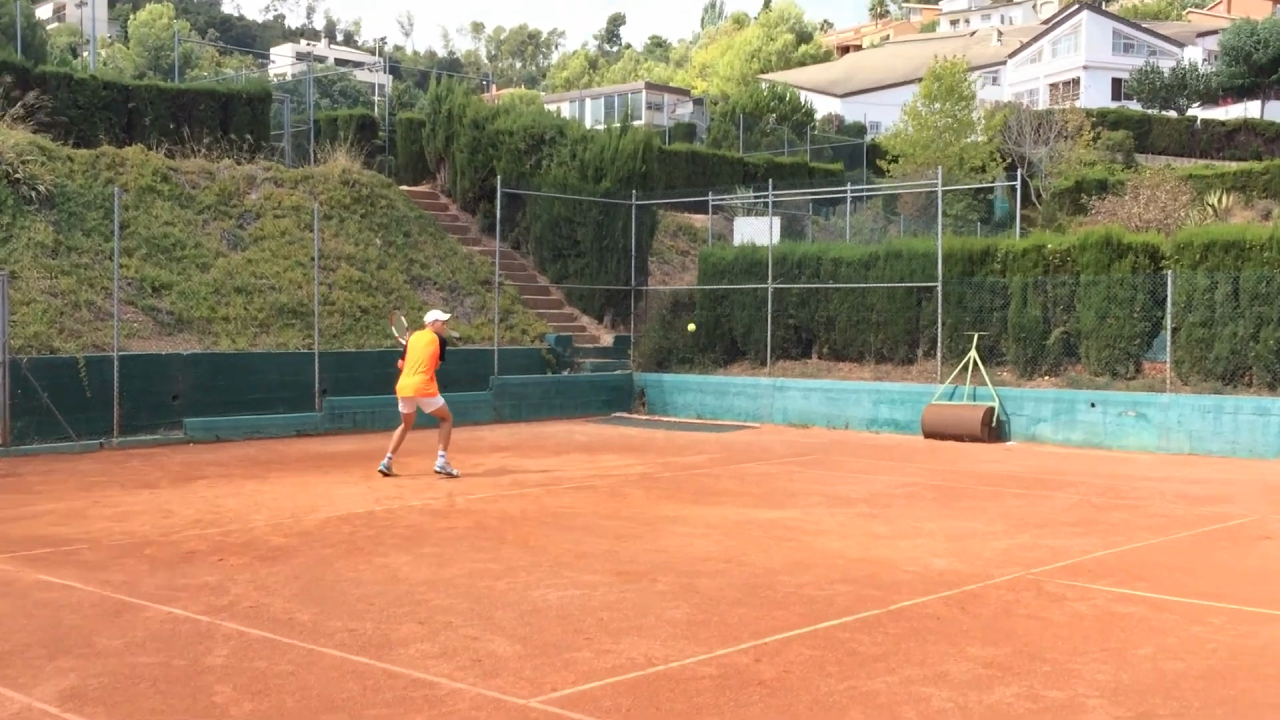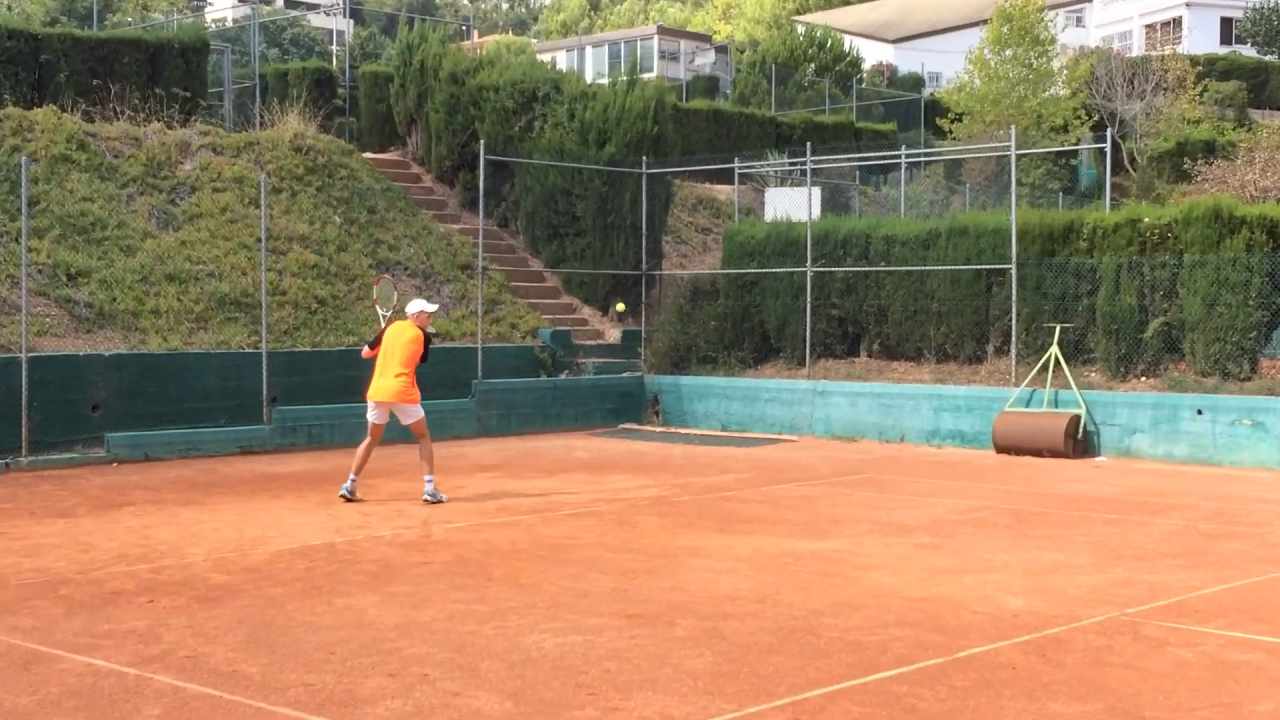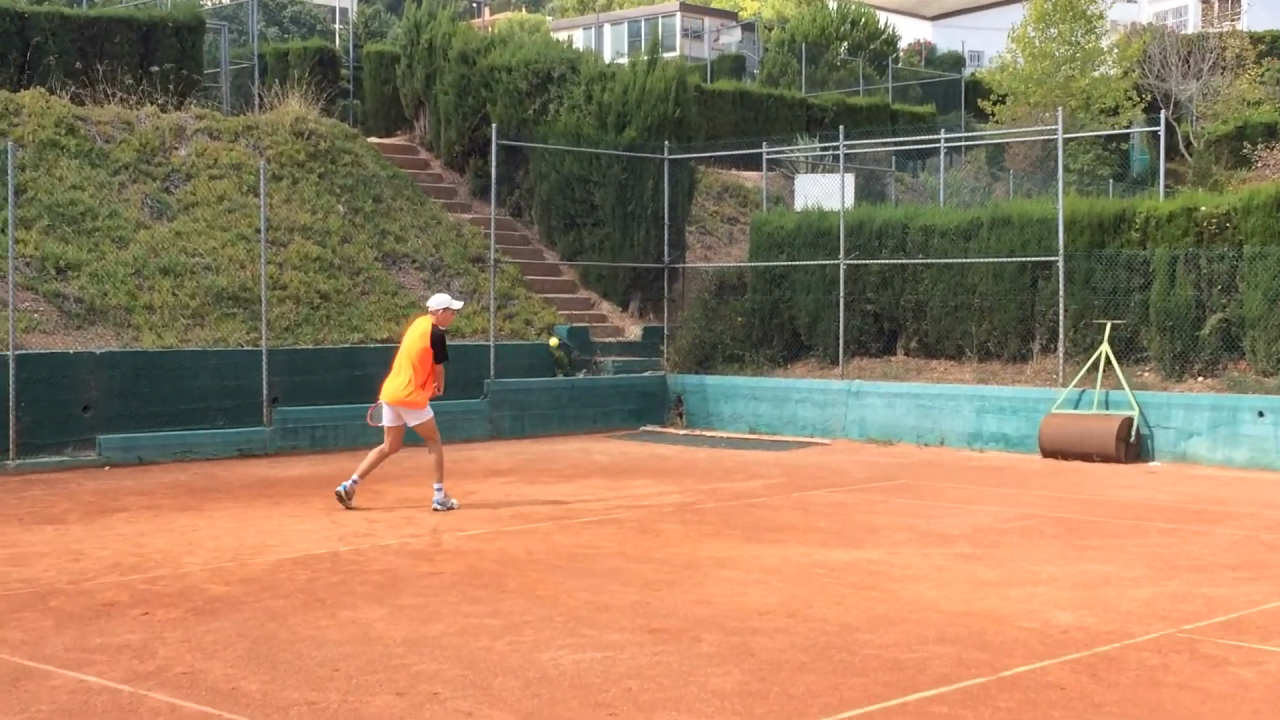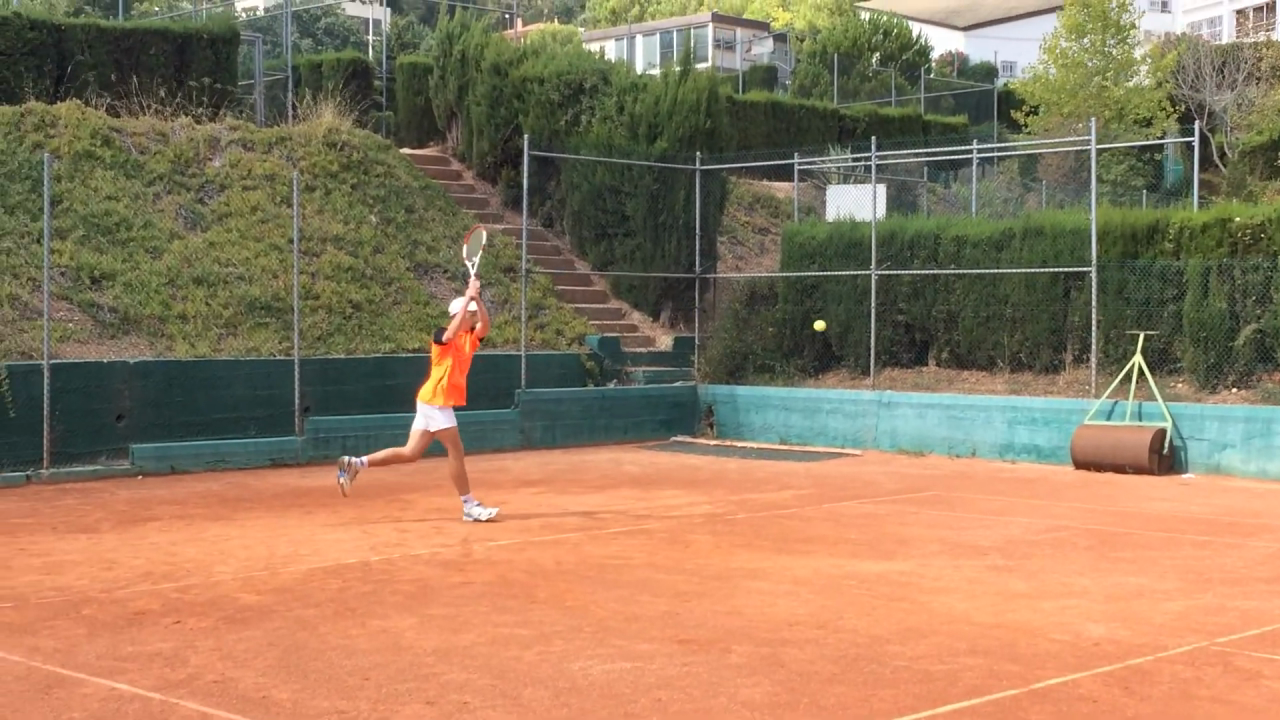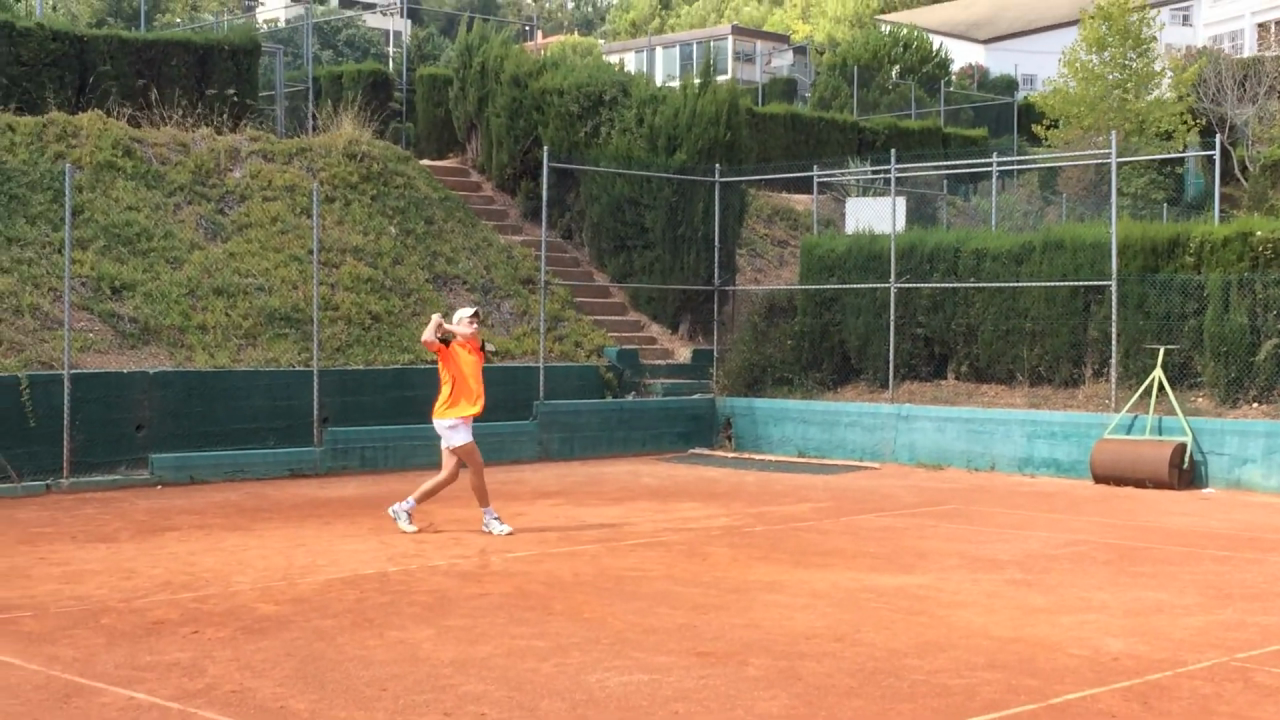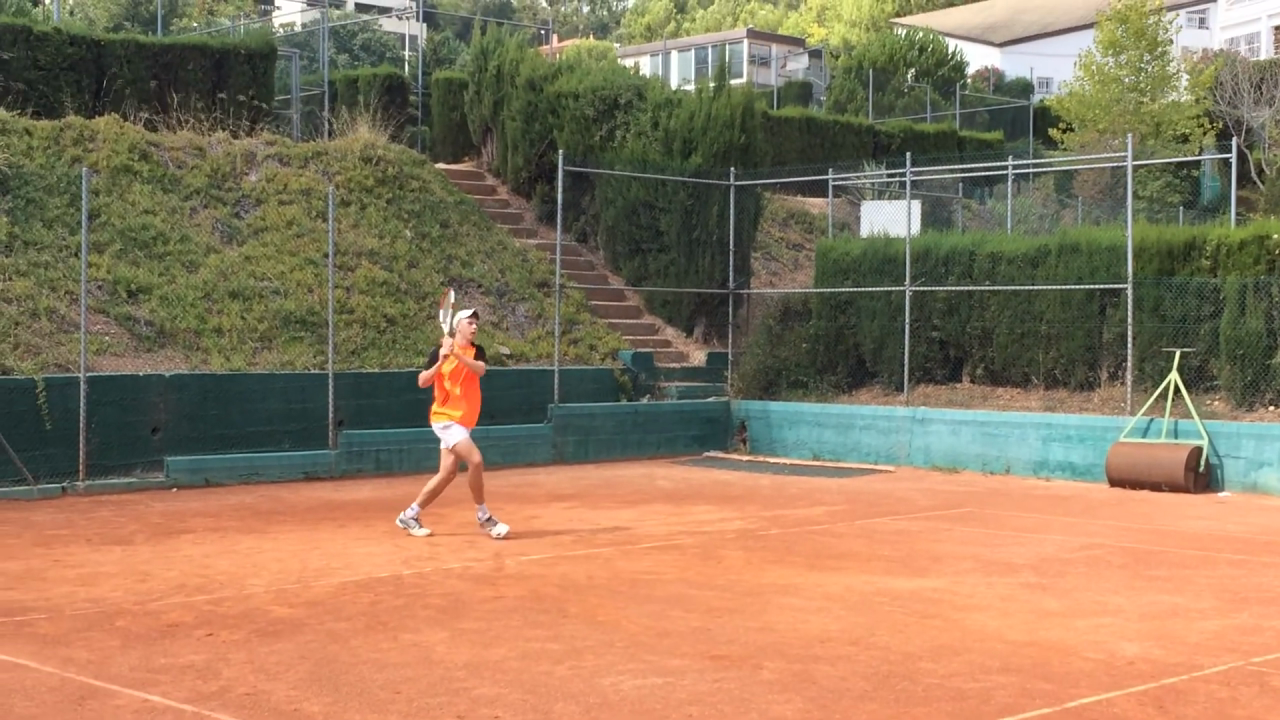
dt=0.2s
person 1, frame 1
left shoulder: (413, 337)
left elbow: (401, 364)
right elbow: (435, 365)
left hip: (403, 387)
right hip: (424, 388)
left knee: (406, 424)
right knee: (446, 419)
person 1, frame 2
left shoulder: (391, 328)
right shoulder: (424, 337)
left elbow: (365, 353)
left hip: (378, 392)
right hip: (403, 393)
left knee: (372, 439)
right knee: (423, 437)
left ankle: (349, 486)
right ankle: (430, 489)
person 1, frame 3
left shoulder: (419, 324)
right shoulder: (436, 333)
right elbow: (438, 367)
left wrist: (430, 384)
right wrist: (439, 386)
left hip: (391, 393)
right hip: (409, 395)
left knee: (389, 447)
right knee: (434, 441)
left ankle: (349, 486)
right ankle: (440, 497)
person 1, frame 4
left shoulder: (472, 335)
right shoulder: (442, 335)
left elbow: (485, 326)
right elbow: (449, 336)
left wrist: (476, 298)
right wrist: (468, 299)
left hip: (441, 402)
right hip: (435, 401)
left knee: (410, 453)
right knee: (456, 451)
left ankle: (354, 464)
right ankle: (470, 505)
person 1, frame 5
left shoulder: (477, 345)
right shoulder: (446, 346)
left elbow: (473, 335)
right elbow: (426, 339)
left wrist: (447, 325)
right wrist: (435, 321)
left hip: (460, 417)
right hip: (449, 416)
left knee: (448, 474)
right knee: (476, 465)
left ankle: (403, 508)
right ankle: (490, 518)
person 1, frame 6
left shoulder: (477, 351)
right shoulder: (440, 353)
left elbow: (480, 370)
right elbow: (423, 382)
left wrist: (458, 354)
right wrist: (440, 361)
left hip: (463, 420)
right hip: (446, 418)
left knee: (447, 473)
right knee: (476, 461)
left ankle: (409, 515)
right ankle: (484, 516)
